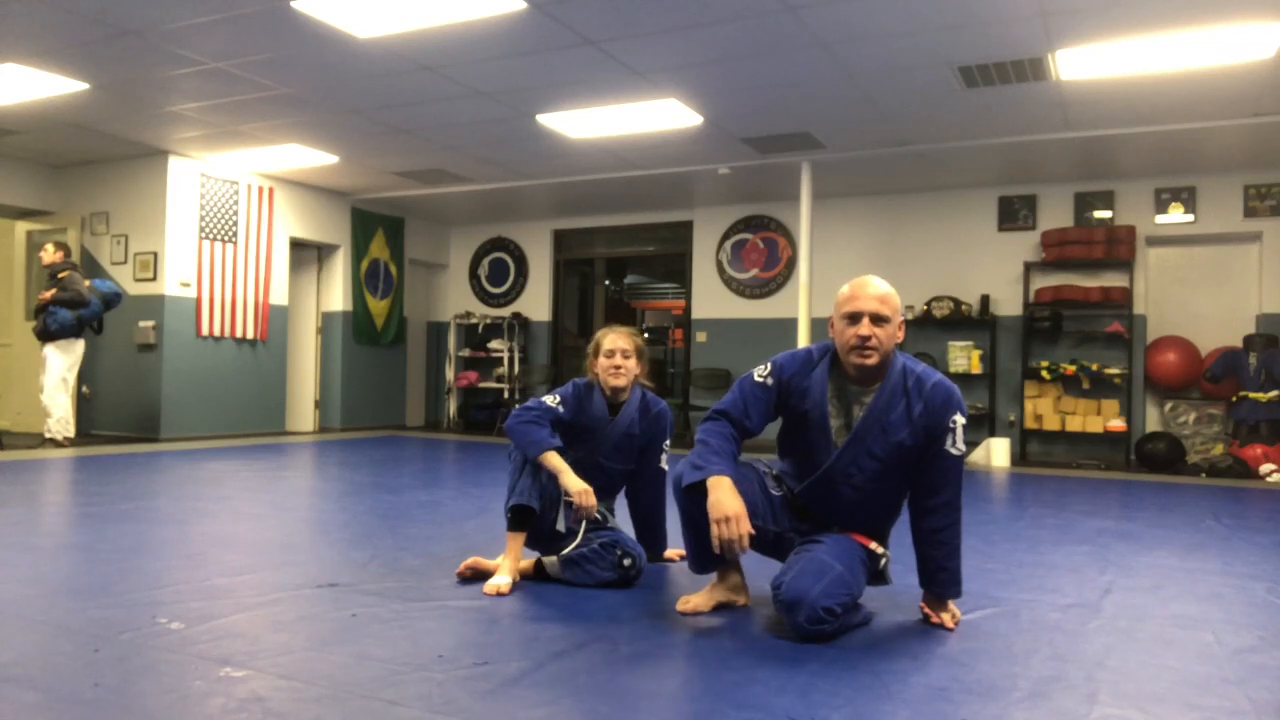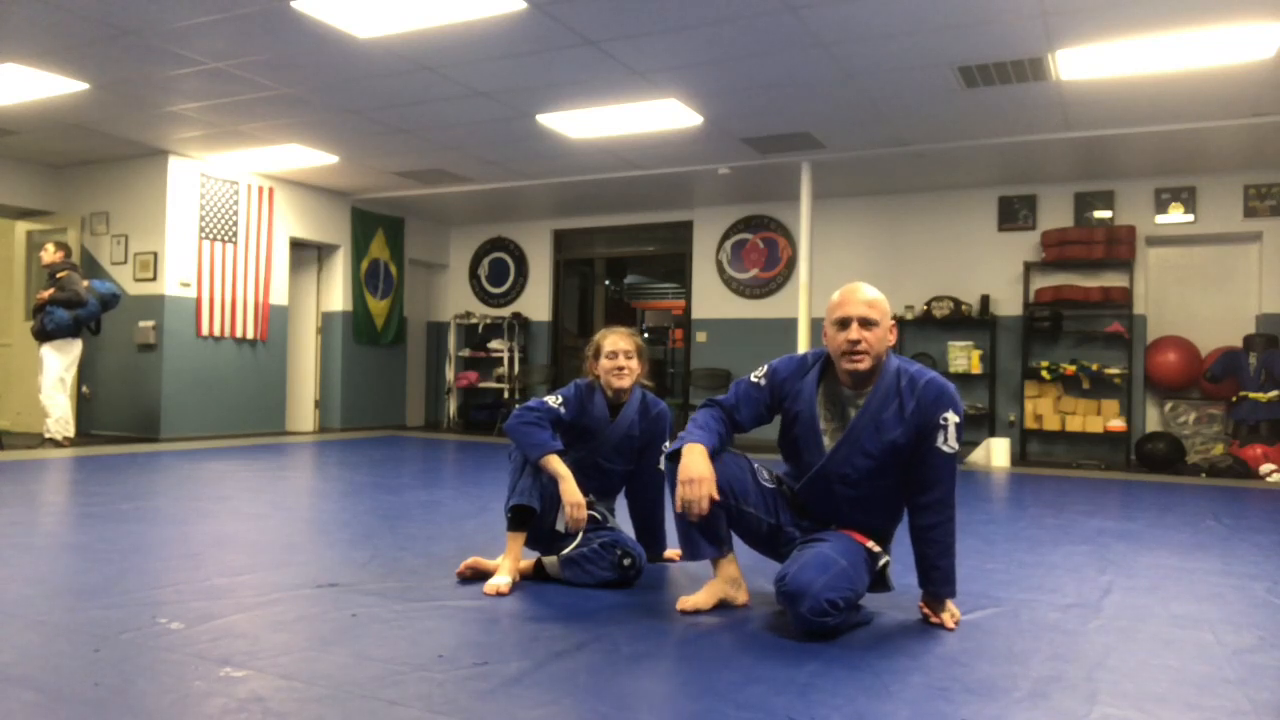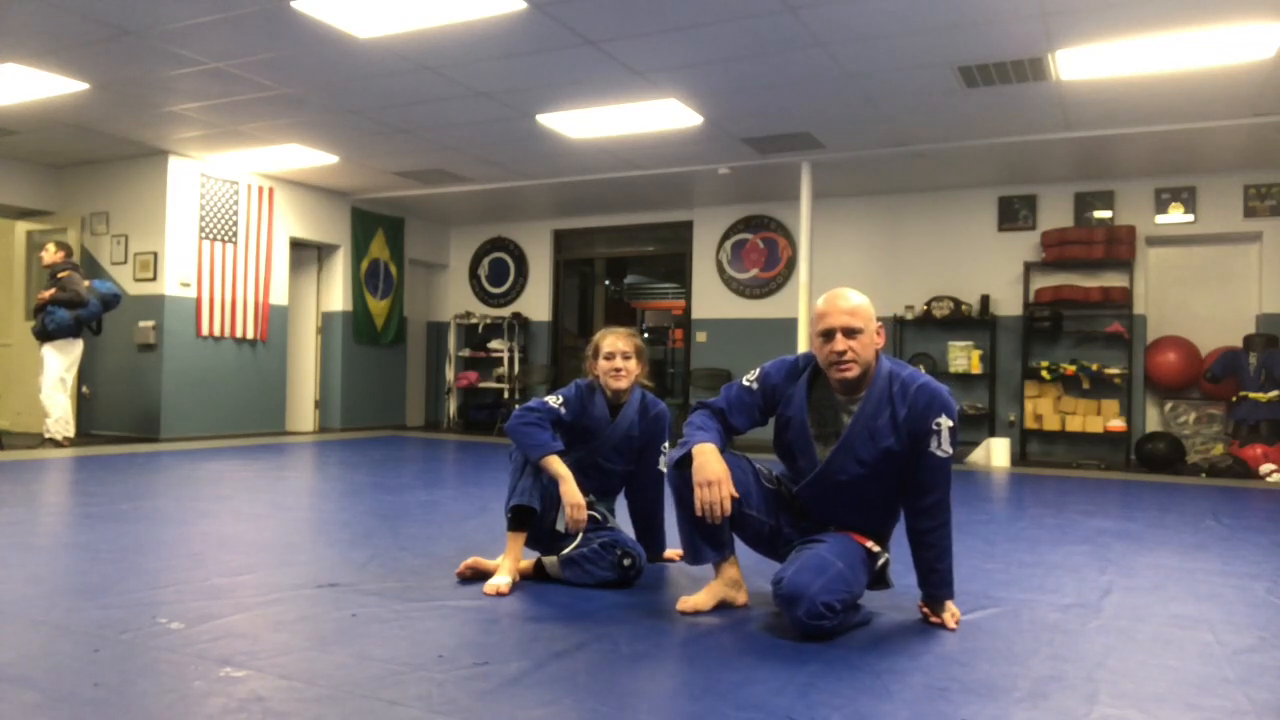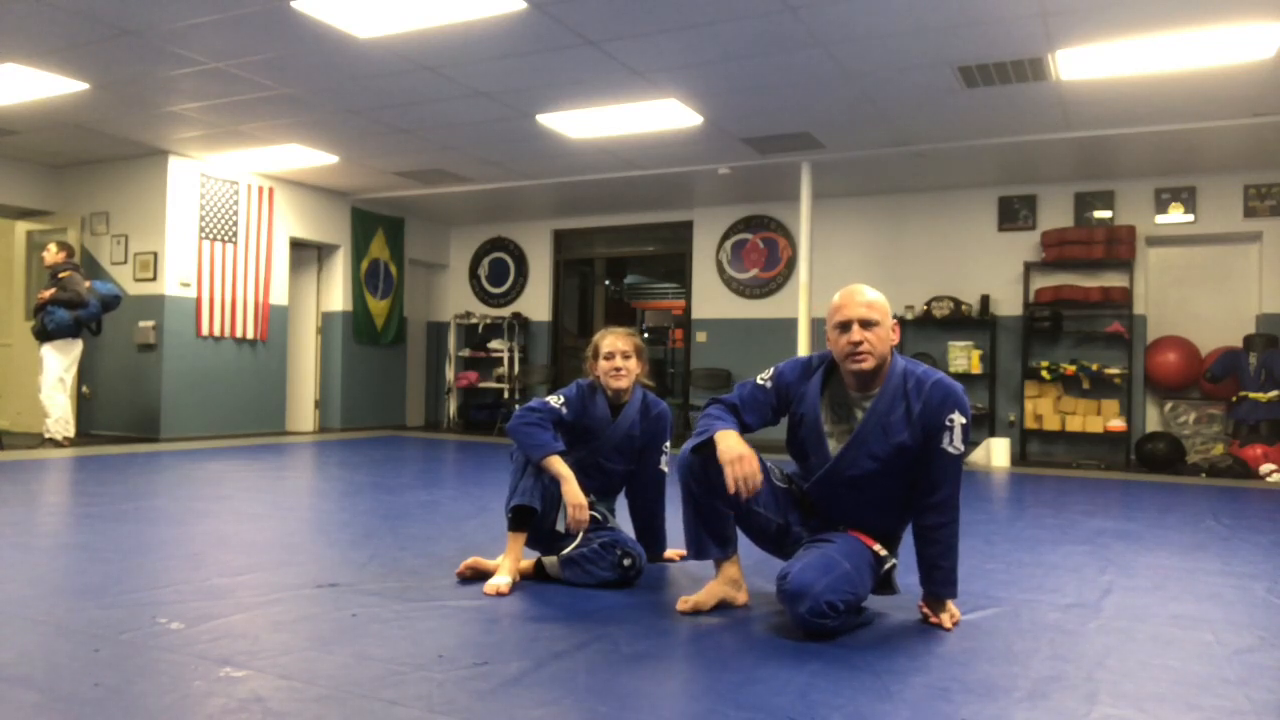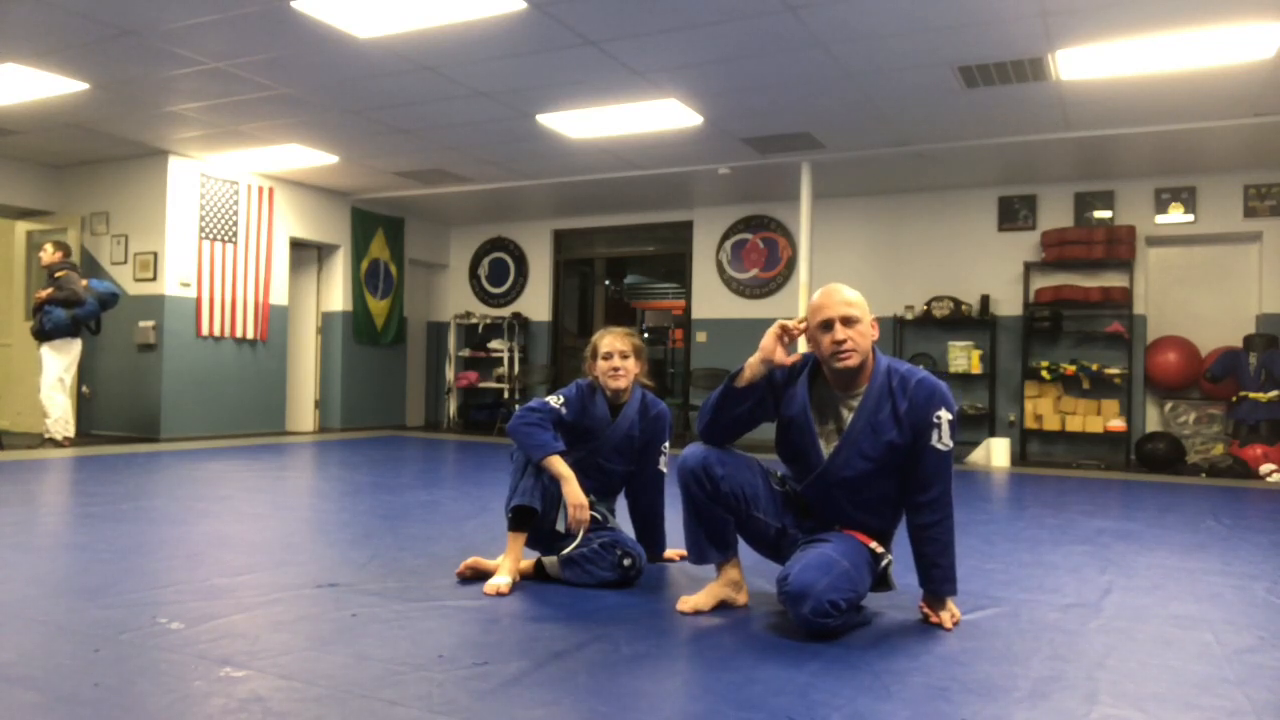
dt=1s
person 1, frame 1
left shoulder: (935, 398)
right shoulder: (796, 369)
left elbow: (936, 504)
right elbow: (724, 421)
left wrist: (939, 592)
right wrist: (720, 484)
left hip: (851, 534)
right hip: (785, 504)
left knee: (806, 608)
right knee: (693, 475)
right ankle: (729, 580)
person 1, frame 2
left shoulder: (930, 396)
right shoulder: (795, 373)
left elbow: (931, 503)
right elbow: (722, 410)
left wrist: (938, 592)
right wrist: (694, 448)
left hip: (854, 535)
right hip: (787, 509)
left knee: (809, 597)
right knee: (691, 459)
right ankle: (727, 577)
person 1, frame 3
left shoulder: (922, 400)
right shoulder: (786, 376)
left elbow: (928, 505)
right elbow: (713, 412)
left wrist: (937, 594)
right wrist: (705, 451)
left hip: (851, 535)
right hip: (784, 509)
left knee: (805, 601)
right knee: (687, 462)
right ankle: (727, 577)
person 1, frame 4
left shoulder: (936, 397)
right shoulder: (804, 375)
left elbow: (937, 505)
right elbow: (721, 409)
left wrist: (938, 593)
right wrist: (728, 436)
left hip: (860, 537)
right hip: (795, 509)
left knee: (807, 598)
right knee: (698, 456)
left ankle: (864, 575)
right ankle: (728, 577)
person 1, frame 5
left shoulder: (921, 395)
right shoulder: (790, 377)
left elbow: (930, 502)
right elbow: (711, 431)
left wrist: (938, 591)
right wrist: (758, 364)
left hip: (854, 535)
right hip: (788, 511)
left knee: (810, 598)
right knee: (698, 461)
right ankle: (729, 579)
person 2, frame 1
left shoulder: (654, 413)
right shoulder: (578, 394)
left elbow: (648, 485)
right elbow: (520, 420)
left wrist: (655, 547)
right wrist: (567, 475)
left hip: (589, 517)
right hip: (545, 508)
left knee: (630, 561)
right knee: (533, 442)
left ankle: (523, 566)
right ankle: (509, 562)
person 2, frame 2
left shoulder: (654, 413)
right shoulder: (579, 394)
left elbow: (647, 485)
right elbow: (521, 420)
left wrist: (654, 548)
right wrist: (565, 478)
left hip: (590, 515)
right hip: (545, 506)
left knee: (630, 560)
right knee: (532, 444)
left ankle: (523, 567)
right ankle: (509, 561)
person 2, frame 3
left shoulder: (654, 414)
right shoulder: (579, 395)
left elbow: (647, 485)
right elbow: (522, 420)
left wrist: (654, 548)
right wrist: (565, 478)
left hip: (590, 515)
right hip: (545, 506)
left knee: (630, 560)
right knee: (533, 445)
left ankle: (522, 567)
right ankle: (509, 562)
person 2, frame 4
left shoulder: (655, 413)
right shoulder: (580, 395)
left elbow: (648, 485)
right elbow: (523, 421)
left wrist: (654, 548)
right wrist: (567, 479)
left hip: (591, 515)
right hip: (545, 506)
left knee: (630, 560)
right knee: (534, 445)
left ankle: (523, 567)
right ankle: (509, 562)
person 2, frame 5
left shoulder: (654, 413)
right shoulder: (580, 395)
left elbow: (647, 486)
right elbow: (523, 421)
left wrist: (654, 548)
right wrist: (568, 478)
left hip: (591, 515)
right hip: (547, 505)
left knee: (630, 560)
right knee: (536, 448)
left ankle: (525, 567)
right ankle: (509, 562)
person 3, frame 1
left shoulder: (69, 275)
right shoulder: (54, 279)
left elbow: (83, 297)
right elbow: (41, 311)
left wrist: (52, 297)
right wrist: (42, 303)
left hip: (65, 343)
right hip: (52, 343)
left knee: (53, 392)
right knee: (52, 392)
left ankle: (58, 438)
right ankle: (59, 437)
person 3, frame 2
left shoulder: (68, 276)
right shoulder: (53, 279)
left elbow: (80, 297)
right elbow: (39, 311)
left wrist: (50, 297)
right wrist: (41, 302)
left hip: (62, 343)
right hip: (50, 343)
left knee: (52, 391)
right knee: (52, 391)
left ankle: (57, 438)
right ankle: (61, 436)
person 3, frame 3
left shoulder: (69, 276)
right shoulder: (55, 278)
left elbow: (81, 297)
right elbow: (40, 310)
left wrist: (51, 297)
right wrist: (42, 302)
left hip: (64, 343)
right hip: (52, 343)
left knee: (52, 391)
right knee: (55, 391)
left ankle: (58, 438)
right ankle: (60, 436)
person 3, frame 4
left shoulder: (70, 276)
right shoulder: (55, 278)
left elbow: (81, 297)
right elbow: (39, 310)
left wrist: (51, 296)
right wrist: (42, 301)
left hip: (63, 343)
right hip: (51, 343)
left knee: (51, 390)
right knee: (55, 390)
left ankle: (58, 437)
right ankle: (60, 436)
person 3, frame 5
left shoulder: (66, 275)
right shoulder: (54, 278)
left elbow: (78, 295)
right elbow: (38, 310)
left wrist: (48, 296)
right wrist: (40, 302)
left hip: (62, 342)
right hip: (52, 343)
left knee: (51, 390)
right knee: (57, 390)
left ankle: (57, 437)
right ankle: (62, 436)
